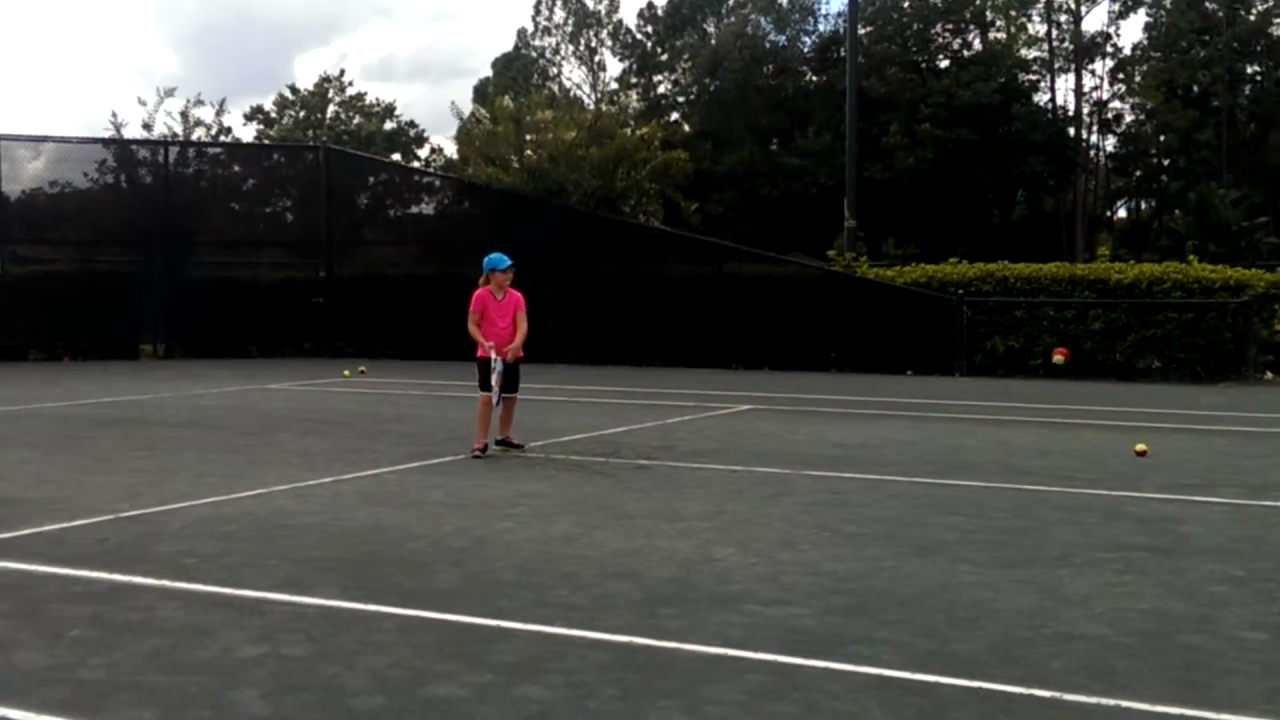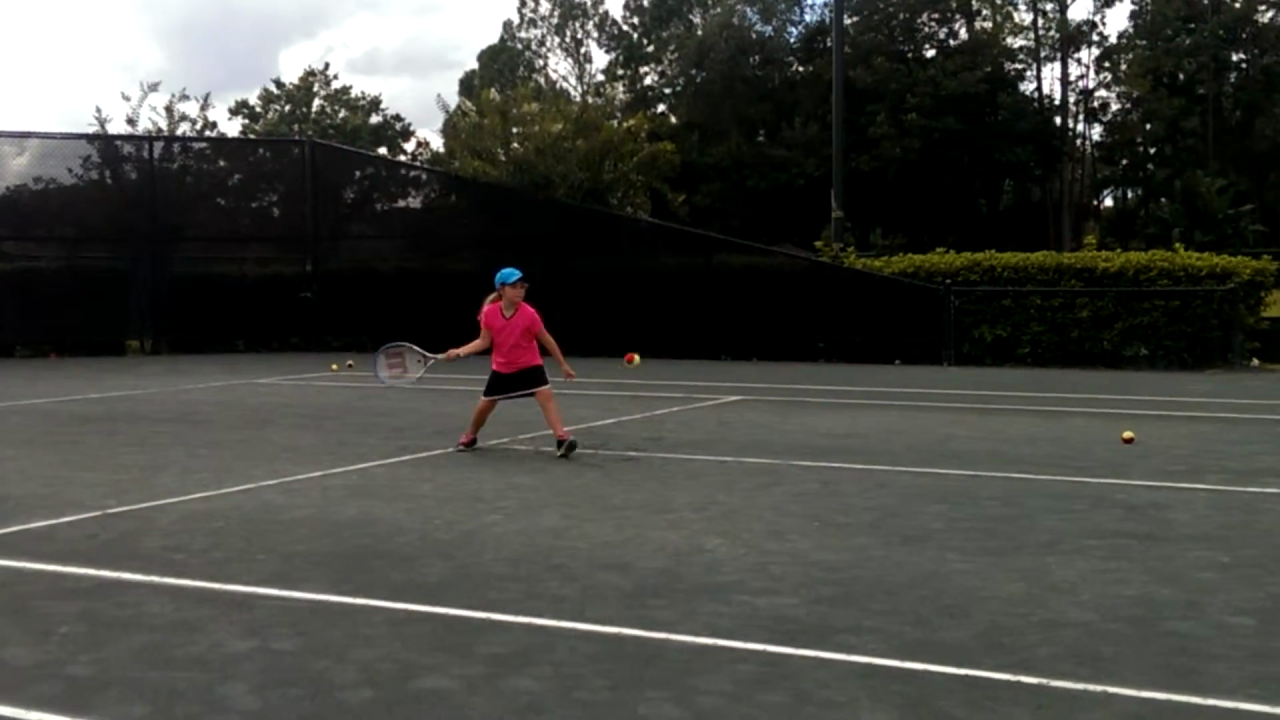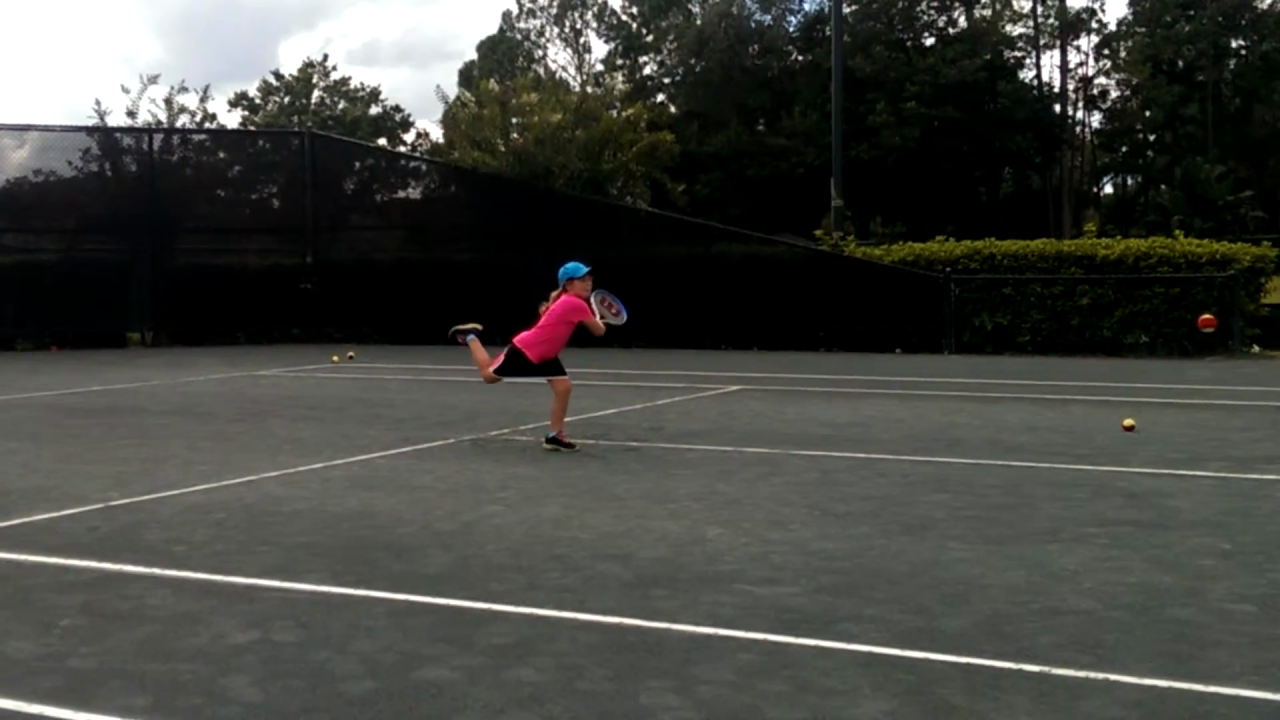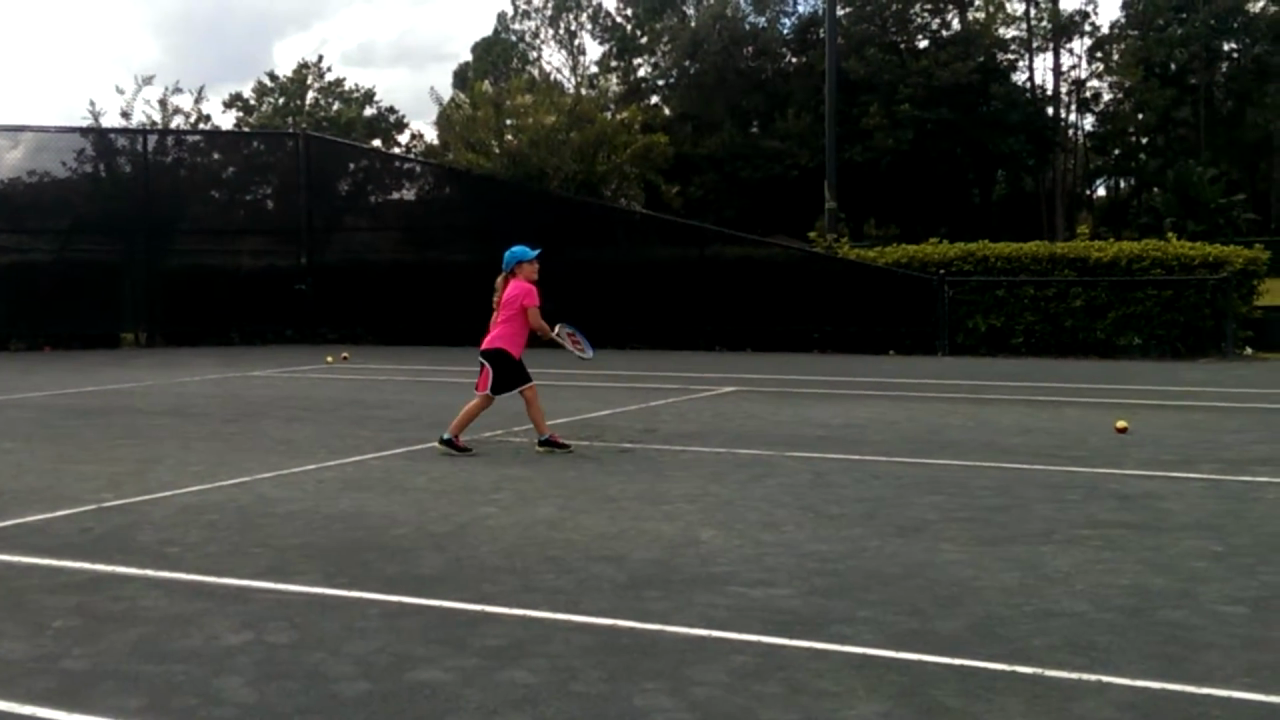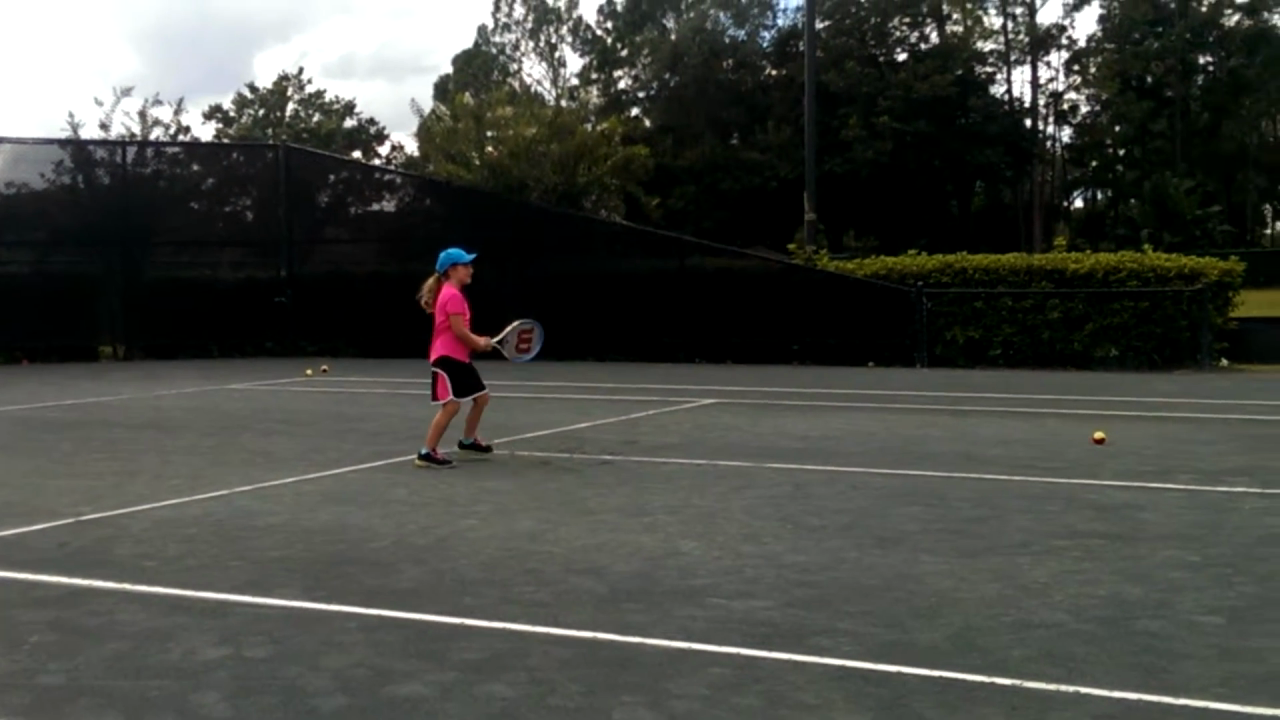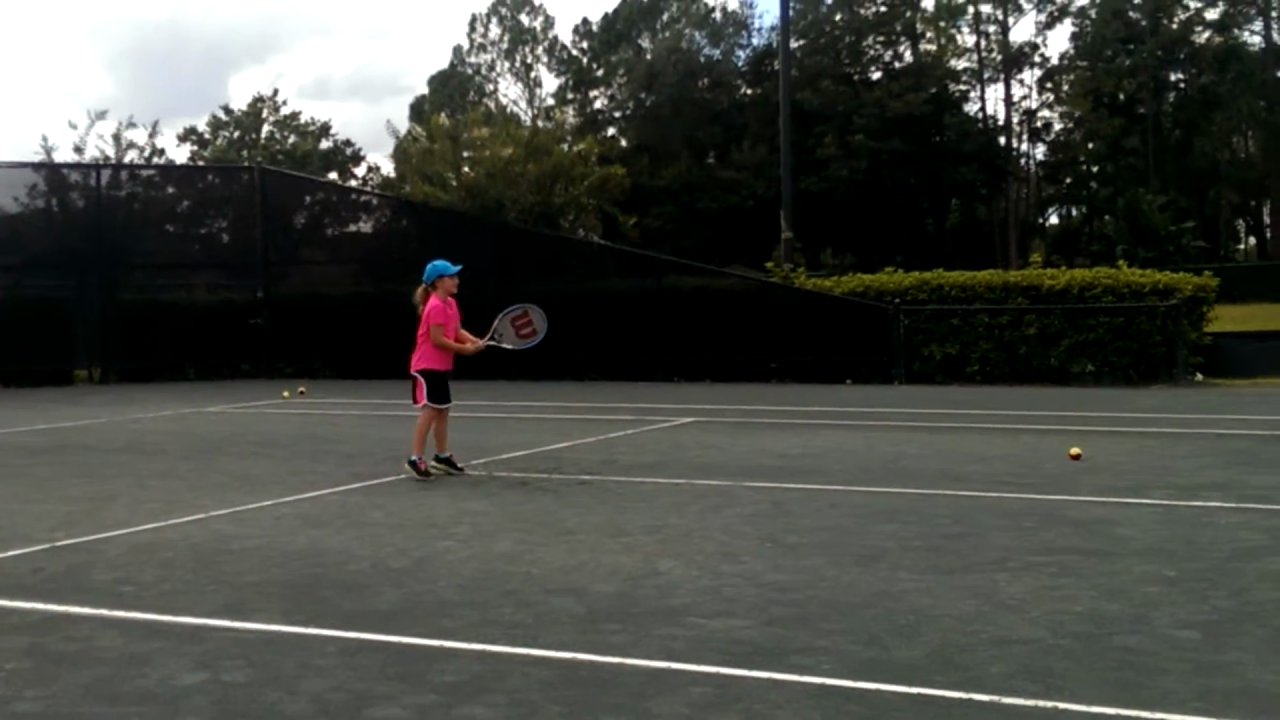
dt=0.5s
person 1, frame 1
left shoulder: (516, 297)
right shoulder: (480, 296)
left elbow: (522, 324)
right elbow: (472, 325)
left wrist: (517, 344)
right wrist: (484, 342)
left hip: (511, 356)
right hip: (487, 356)
left knee: (510, 398)
right knee: (486, 398)
left ankle: (502, 437)
right ankle: (481, 441)
person 1, frame 2
left shoulder: (528, 313)
right shoulder: (489, 312)
left elbow: (546, 340)
right elbow: (484, 341)
left wrist: (563, 364)
right wrist: (461, 351)
left hip: (529, 365)
right hip: (502, 368)
left knee: (546, 395)
right knee: (485, 405)
left ankle: (563, 439)
right ankle: (470, 436)
person 1, frame 3
left shoulder: (568, 302)
right shoulder: (577, 304)
right elbow: (599, 331)
right wrist: (600, 322)
left hip: (545, 355)
right hip: (525, 350)
left knee: (564, 387)
right knee: (489, 375)
left ankle: (555, 436)
right ankle: (469, 335)
person 1, frame 4
left shoulder: (510, 289)
right shoulder: (527, 289)
left elbow: (494, 322)
right elbow: (535, 322)
right wrist: (547, 332)
left hip: (507, 352)
right hip: (498, 351)
left knee: (530, 393)
right knee: (486, 398)
left ankle: (545, 438)
right ankle: (448, 437)
person 1, frame 5
left shoulder: (450, 294)
right shoulder: (453, 295)
right elbow: (459, 331)
left wrist: (479, 340)
right wrist: (479, 345)
left hip: (459, 359)
right hip: (447, 358)
left knee: (481, 397)
right knee: (451, 405)
left ankle: (468, 440)
right ankle: (426, 452)
person 1, frame 6
left shoulder: (450, 303)
right shoulder: (436, 306)
left elbow: (457, 331)
right elbow: (437, 339)
left wrist: (473, 341)
right wrist: (465, 349)
left hip: (441, 367)
right hip: (427, 367)
left knee: (442, 410)
right knee: (429, 409)
left ankle: (442, 457)
right ankle: (416, 458)
